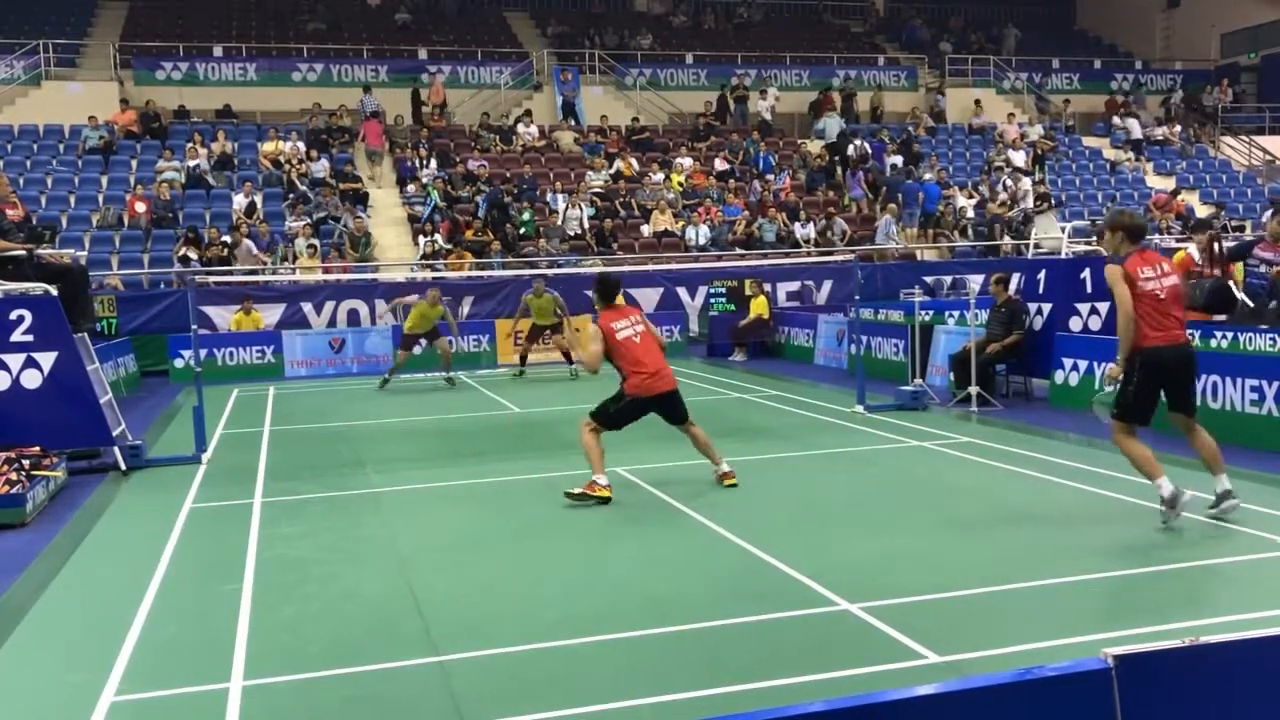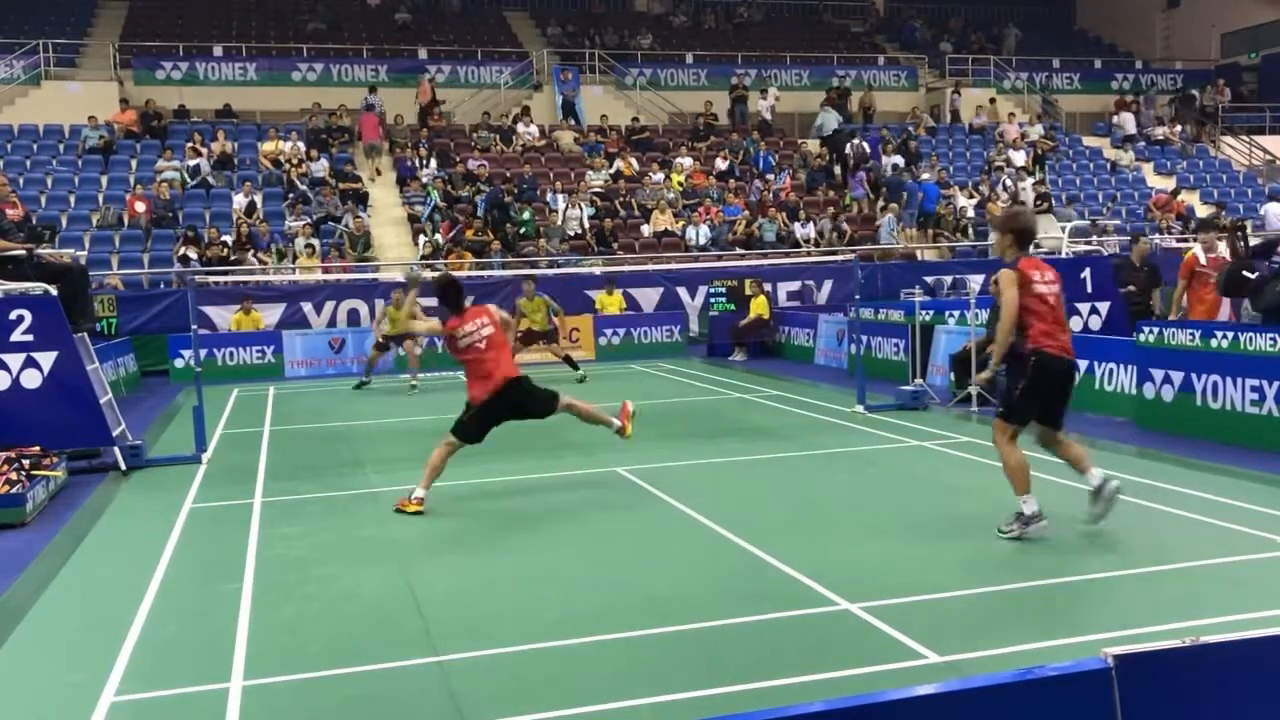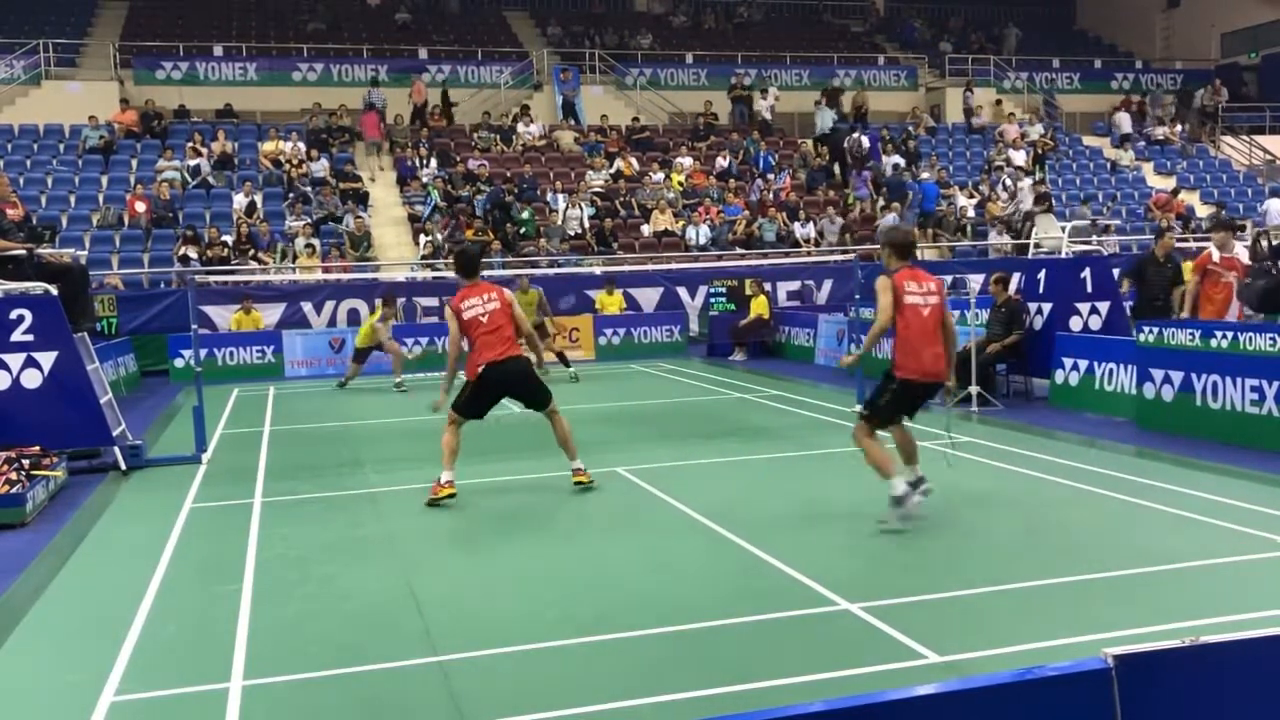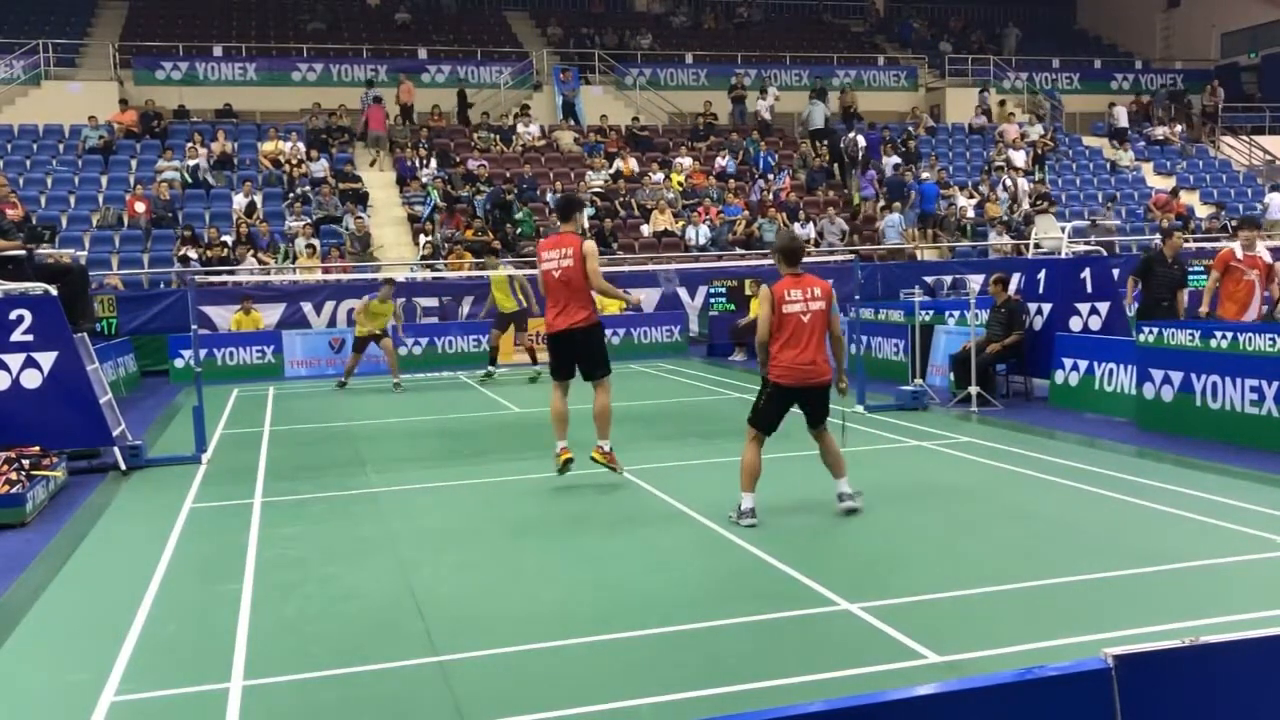
dt=0.4s
person 1, frame 1
left shoulder: (1116, 267)
right shoulder: (1165, 262)
left elbow: (1127, 314)
right elbow: (1180, 304)
left wrist: (1119, 361)
left hip: (1148, 354)
right hip: (1181, 350)
left knee: (1123, 432)
right knee: (1189, 424)
left ankle: (1169, 492)
right ankle: (1223, 491)
person 1, frame 2
left shoulder: (1010, 271)
right shoulder: (1047, 269)
left elbow: (1008, 319)
left wrist: (991, 366)
left hip: (1038, 358)
right hip: (1064, 359)
left knee: (1003, 433)
right knee: (1050, 435)
left ankle: (1029, 513)
right ankle: (1100, 481)
person 1, frame 3
left shoulder: (888, 280)
right shoulder: (934, 282)
left elbow: (883, 323)
right elbow: (950, 331)
left wrist: (857, 355)
right wrist: (948, 375)
left hip: (908, 372)
right hip: (936, 371)
left knee: (863, 434)
right knee: (893, 422)
left ankle: (901, 490)
right ankle: (913, 480)
person 1, frame 4
left shoulder: (770, 291)
right shoulder: (824, 288)
left elbow: (762, 337)
right elbow: (837, 335)
left wrist: (763, 363)
right wrist: (841, 375)
left hip: (780, 376)
right hip: (818, 376)
left knee: (754, 439)
right knee: (821, 433)
left ankle: (747, 507)
right ankle: (846, 492)
person 2, frame 1
left shoulder: (597, 327)
right shoulder: (636, 313)
left elbow: (593, 367)
right elbow: (660, 342)
left wrist: (580, 350)
left hip: (638, 391)
right hip: (666, 384)
left knee: (588, 428)
right knee: (688, 427)
left ankle: (599, 485)
right ankle: (724, 471)
person 2, frame 2
left shoulder: (445, 328)
right shoulder: (488, 311)
left elbow: (409, 327)
right elbow: (510, 323)
left wrist: (412, 293)
left hip: (485, 399)
right hip: (516, 384)
left knee: (448, 445)
right knee: (567, 404)
left ankle: (416, 498)
right ankle: (618, 424)
person 2, frame 3
left shoulder: (454, 304)
right shoulder: (503, 293)
left elbow: (454, 349)
right elbow: (526, 330)
left wrist: (445, 389)
right wrist: (541, 356)
left hip: (484, 372)
right hip: (515, 364)
left knee: (453, 424)
right knee: (553, 413)
left ankle: (446, 482)
right ankle: (578, 470)
person 2, frame 4
left shoulder: (543, 247)
right shoulder: (585, 245)
right elbow: (597, 285)
right wrist: (627, 298)
left hip: (555, 329)
right hip: (584, 325)
left knee: (559, 389)
right knee: (601, 387)
left ankle: (562, 449)
right ankle: (603, 448)
